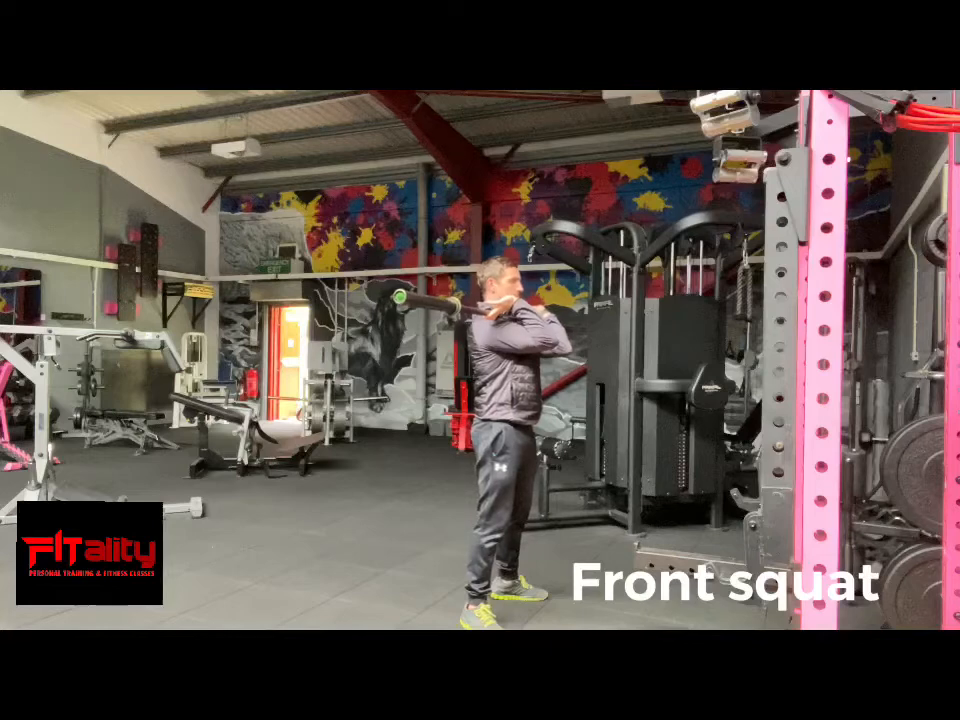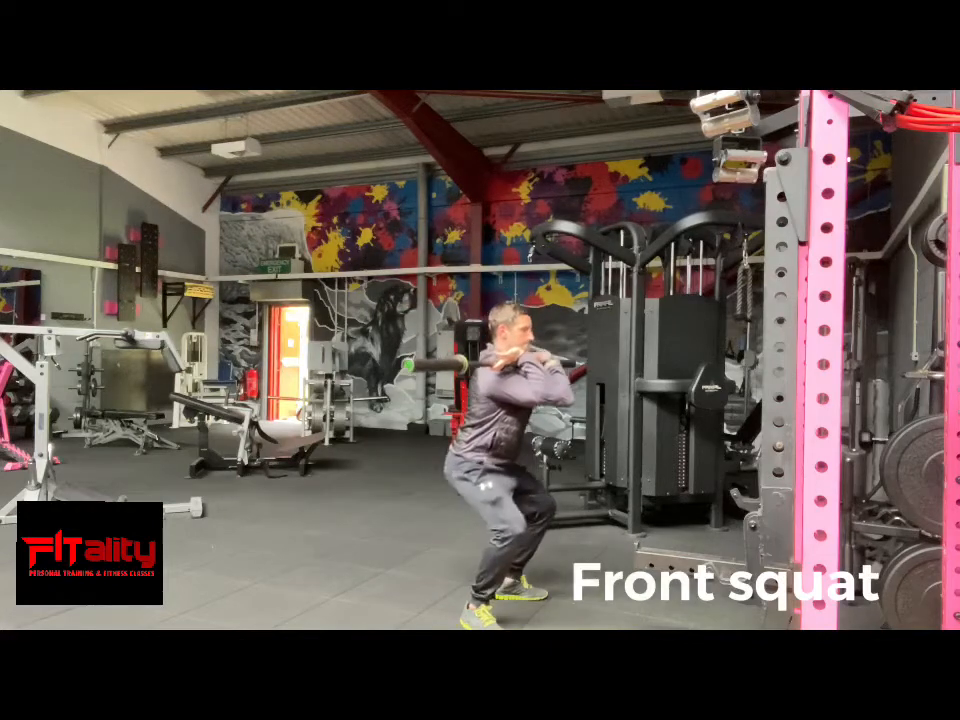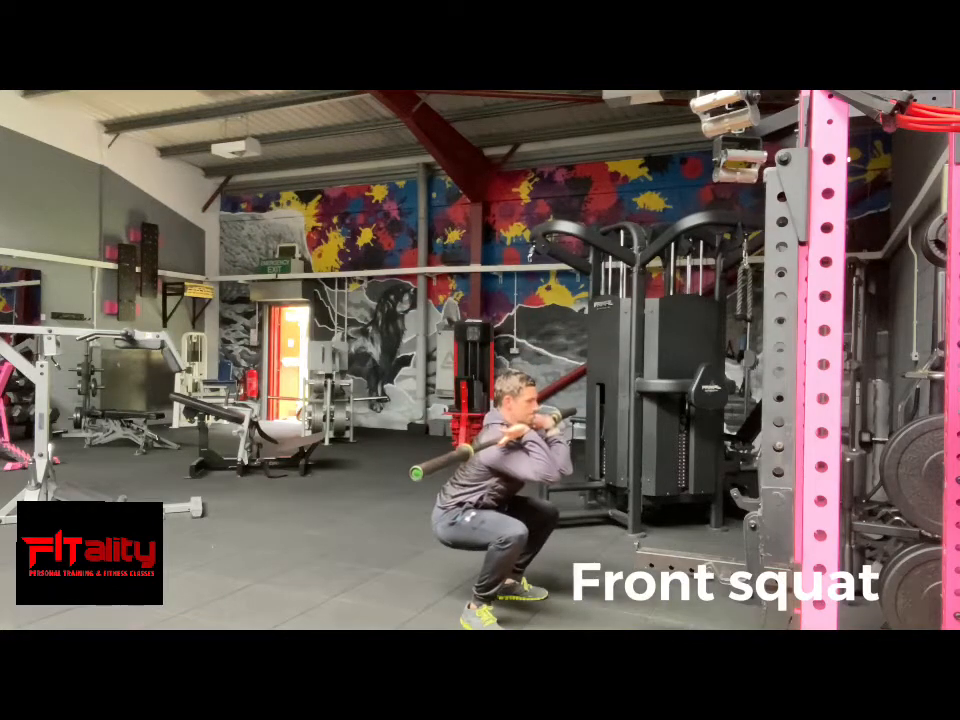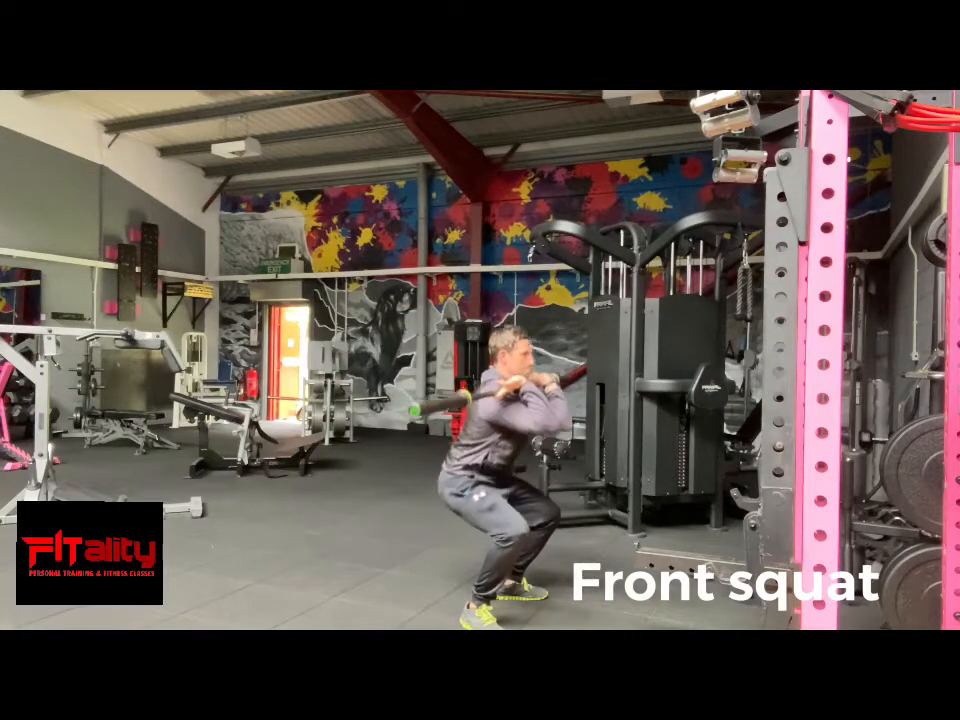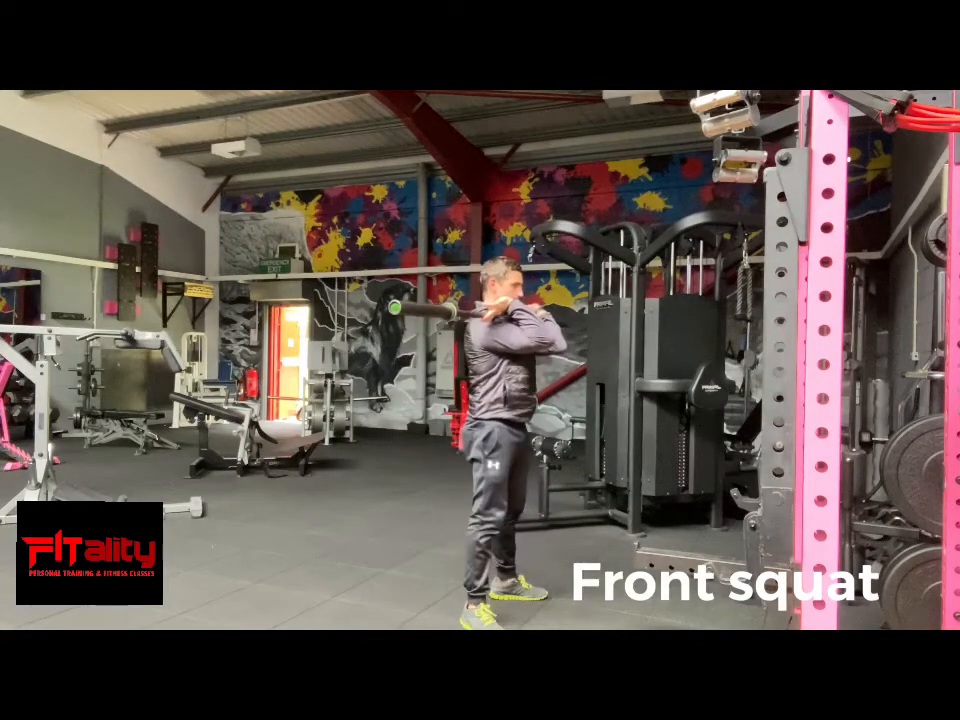
dt=1s
person 1, frame 1
left shoulder: (515, 321)
right shoulder: (488, 325)
left elbow: (562, 346)
right elbow: (544, 342)
left wrist: (540, 314)
right wrist: (521, 307)
left hip: (522, 430)
right hip: (500, 431)
left knee: (516, 514)
right knee: (493, 520)
left ankle: (507, 580)
right ankle: (475, 604)
person 1, frame 2
left shoulder: (518, 368)
right shoulder: (495, 374)
left elbow: (564, 396)
right elbow: (543, 394)
left wrist: (549, 362)
right wrist: (528, 359)
left hip: (501, 464)
right hip: (471, 467)
left knee: (542, 507)
right knee: (512, 528)
left ankle: (510, 580)
right ankle: (476, 607)
person 1, frame 3
left shoulder: (518, 432)
right shoulder: (497, 442)
left elbow: (562, 468)
right elbow: (546, 474)
left wrist: (551, 429)
right wrist: (530, 434)
left hip: (485, 507)
right hip: (453, 516)
left knee: (546, 514)
right knee: (513, 533)
left ankle: (510, 580)
right ankle: (477, 607)
person 1, frame 4
left shoulder: (517, 391)
right shoulder: (495, 397)
left elbow: (561, 423)
right elbow: (543, 424)
left wrist: (550, 387)
right wrist: (530, 386)
left hip: (497, 476)
right hip: (464, 481)
left knee: (547, 513)
right knee: (514, 531)
left ankle: (511, 580)
right ankle: (476, 607)
person 1, frame 5
left shoulder: (510, 322)
right shoulder: (486, 326)
left elbow: (556, 344)
right elbow: (542, 341)
left wrist: (538, 313)
right wrist: (516, 308)
left hip: (514, 428)
right hip: (492, 429)
left knee: (511, 511)
right knee: (489, 514)
left ankle: (506, 579)
right ankle: (474, 605)
